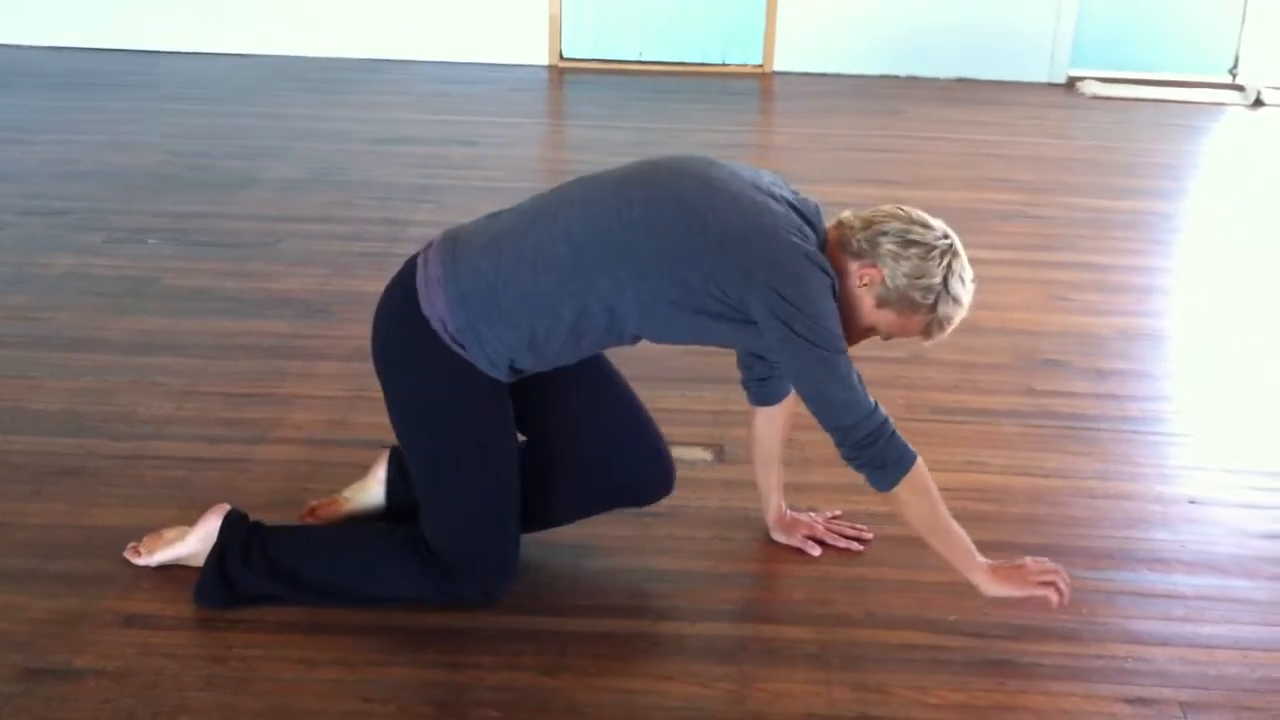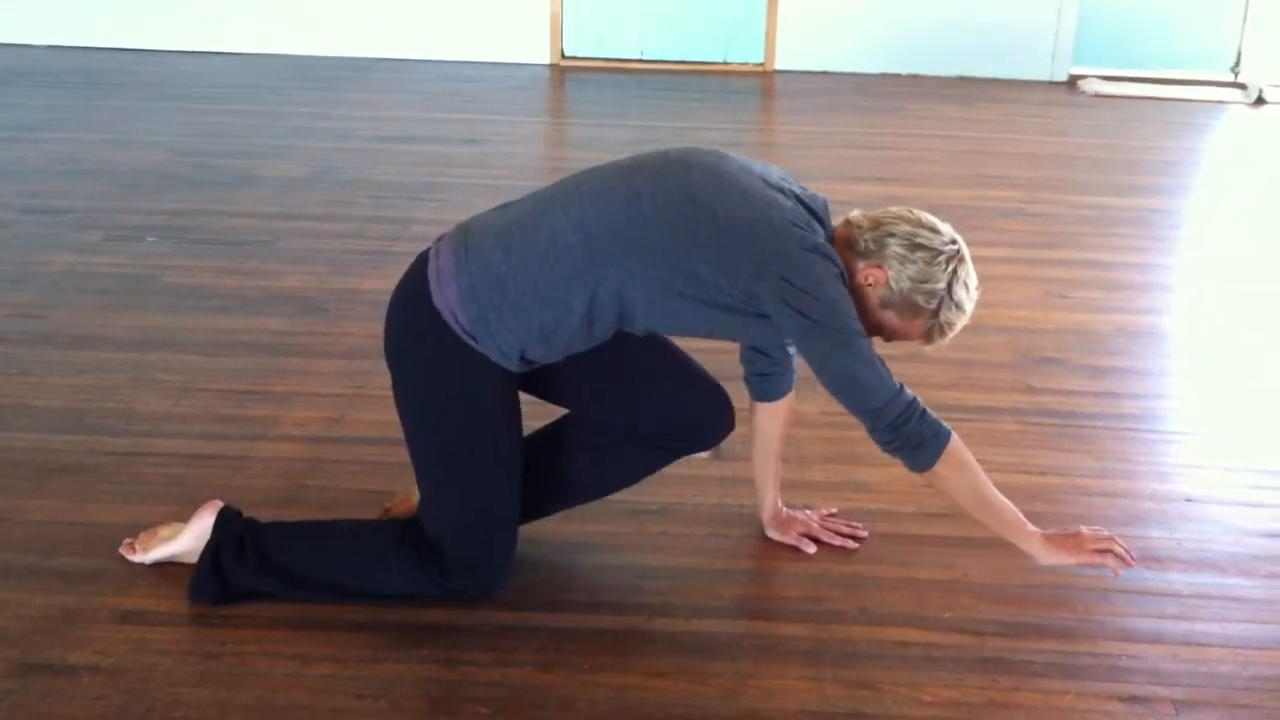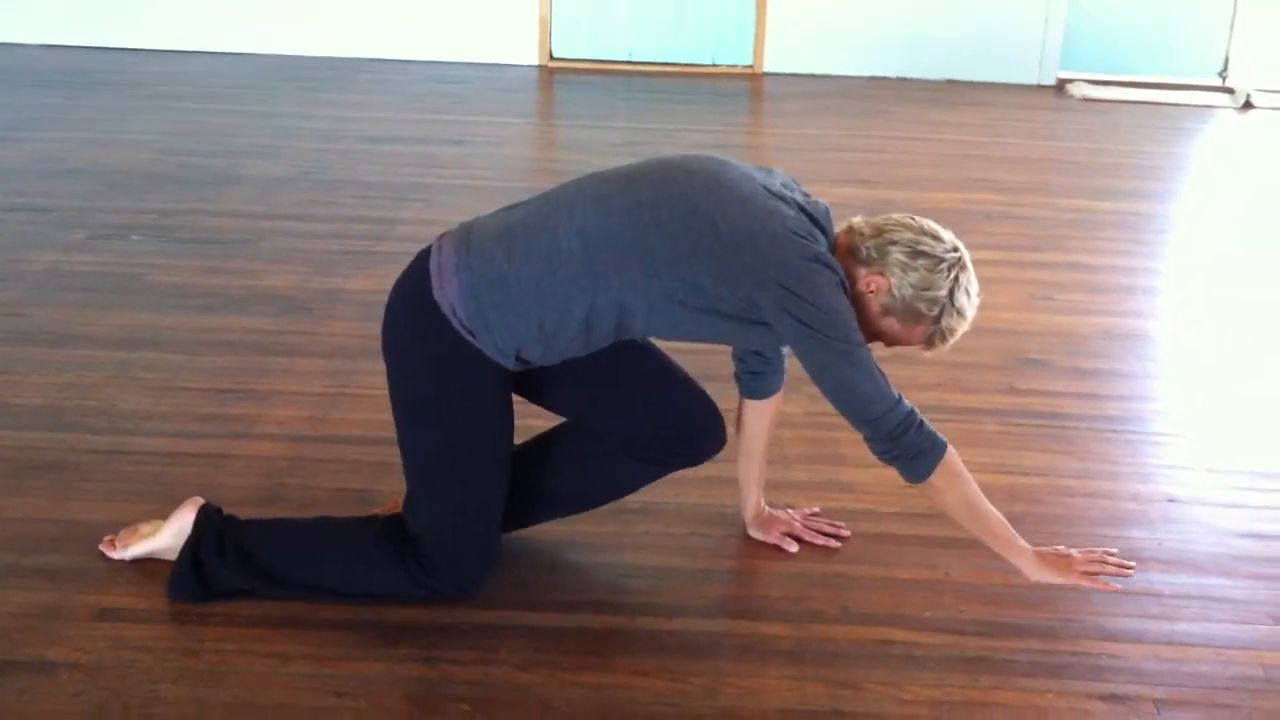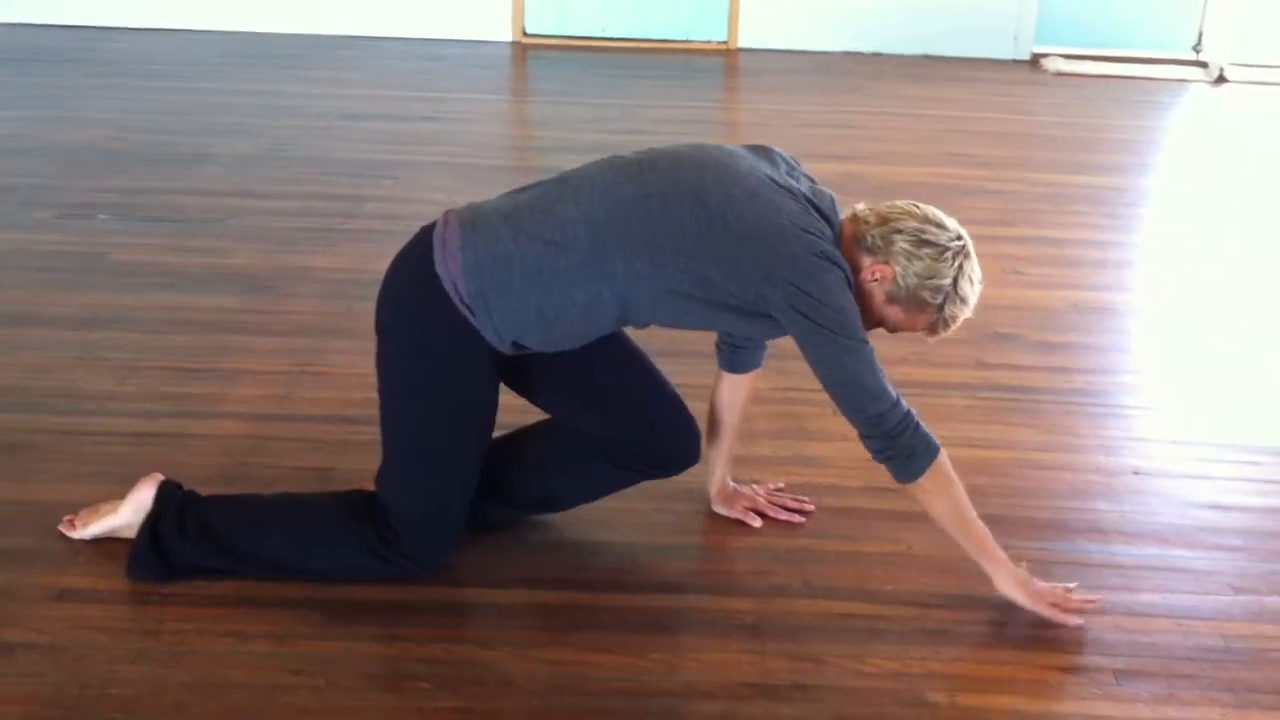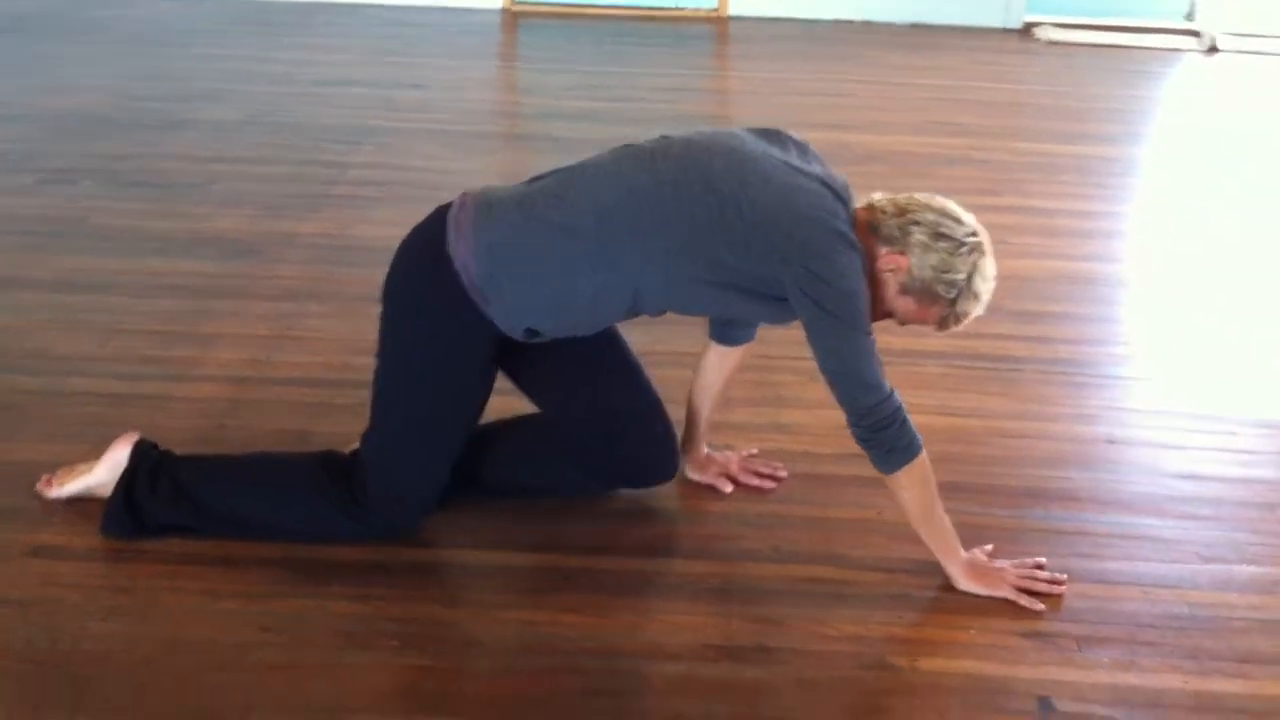
dt=0.5s
person 1, frame 1
left shoulder: (788, 228)
right shoulder: (791, 274)
left elbow: (767, 374)
right elbow: (871, 441)
left wrist: (777, 512)
right wrist: (982, 570)
left hip: (500, 318)
right hip: (437, 333)
left knee: (641, 476)
right knee: (473, 573)
left ankle: (409, 484)
right ankle: (232, 548)
person 1, frame 2
left shoulder: (790, 223)
right shoulder: (800, 267)
left elbow: (768, 365)
right elbow: (904, 426)
left wrist: (773, 508)
right wrist: (1036, 540)
left hip: (512, 306)
right hip: (452, 326)
left knee: (696, 416)
right knee: (469, 569)
left ankle: (464, 485)
right ankle: (227, 544)
person 1, frame 3
left shoulder: (791, 226)
right shoulder: (802, 273)
left elbow: (760, 360)
right elbow: (898, 435)
left wrist: (755, 507)
right wrist: (1027, 557)
left hip: (511, 311)
right hip: (448, 322)
left knee: (688, 432)
right knee: (449, 569)
left ankle: (451, 495)
right ankle: (207, 541)
person 1, frame 4
left shoulder: (788, 190)
right shoulder: (809, 265)
left elbow: (741, 336)
right elbow: (893, 432)
left wrist: (722, 480)
right wrist: (1005, 573)
left hip: (502, 293)
right hip: (446, 302)
left knee: (661, 442)
right knee: (412, 545)
left ankle: (428, 485)
right ankle: (169, 517)
person 1, frame 5
left shoulder: (798, 172)
right shoulder: (823, 252)
left elbow: (732, 301)
right elbow: (879, 422)
left wrist: (696, 443)
right wrist: (959, 563)
left hip: (509, 276)
right hip: (456, 284)
left knee: (639, 455)
right knee: (379, 508)
left ankle: (414, 452)
right ankle: (143, 477)
